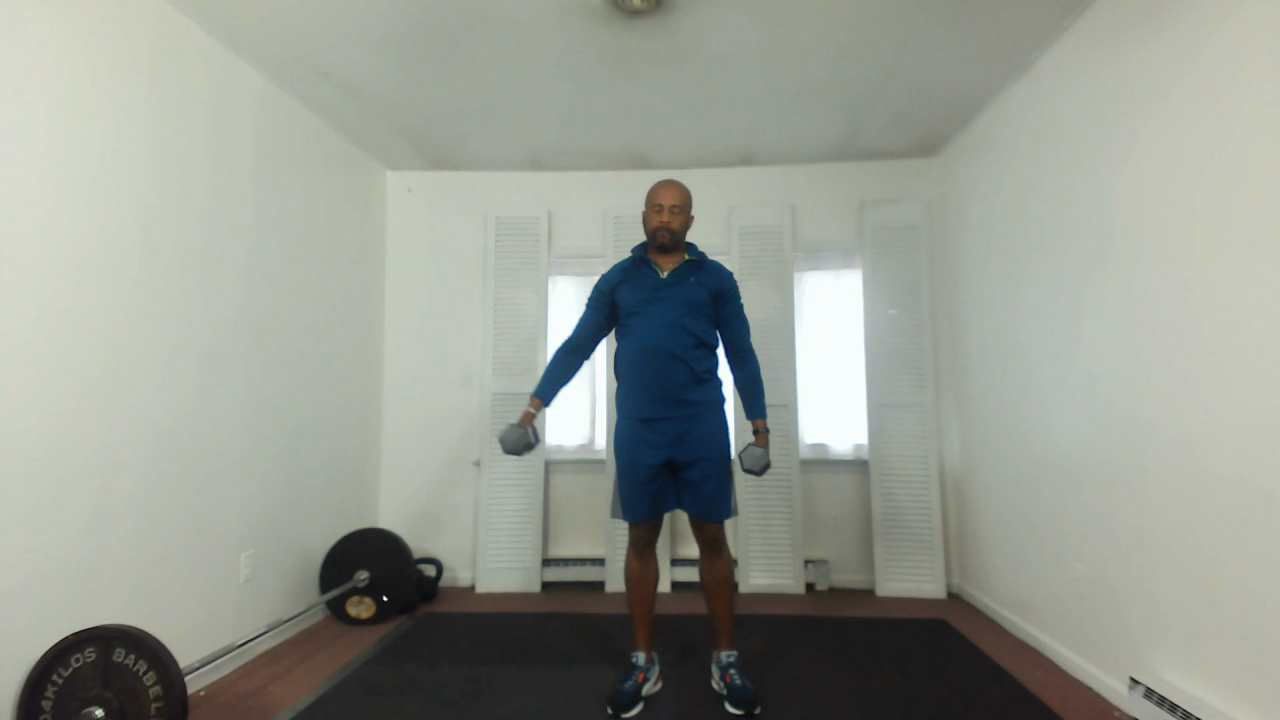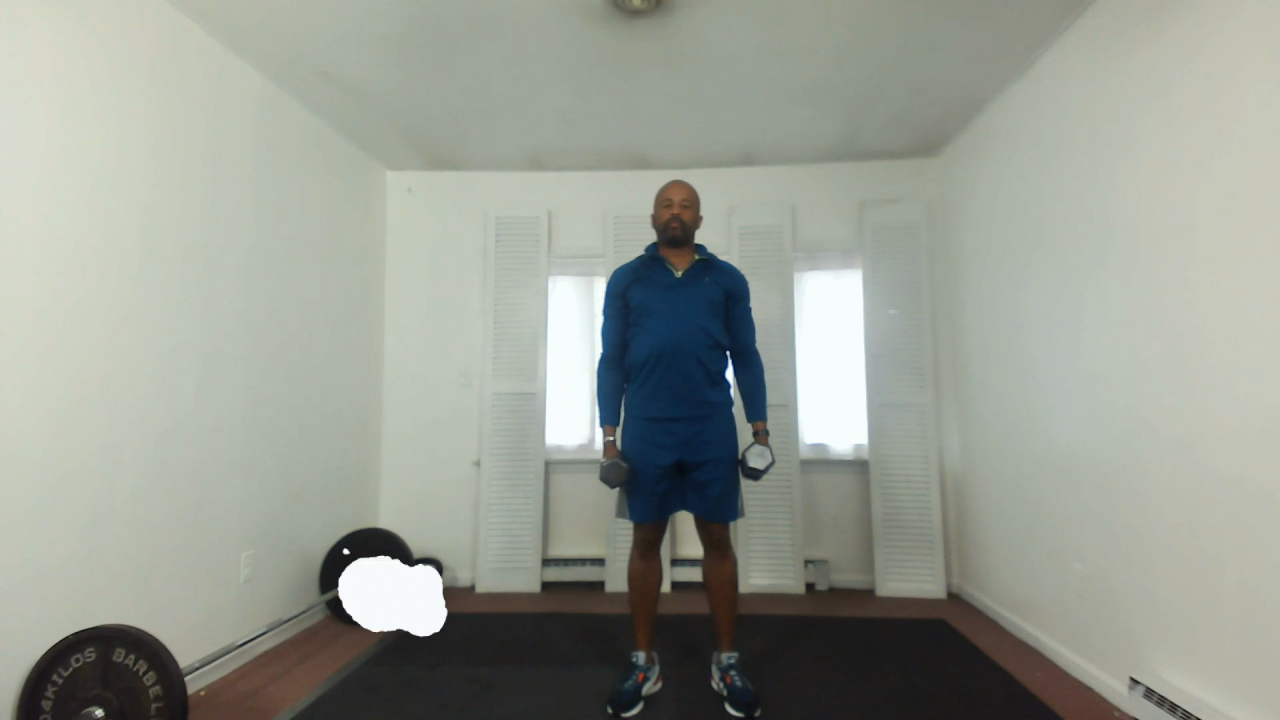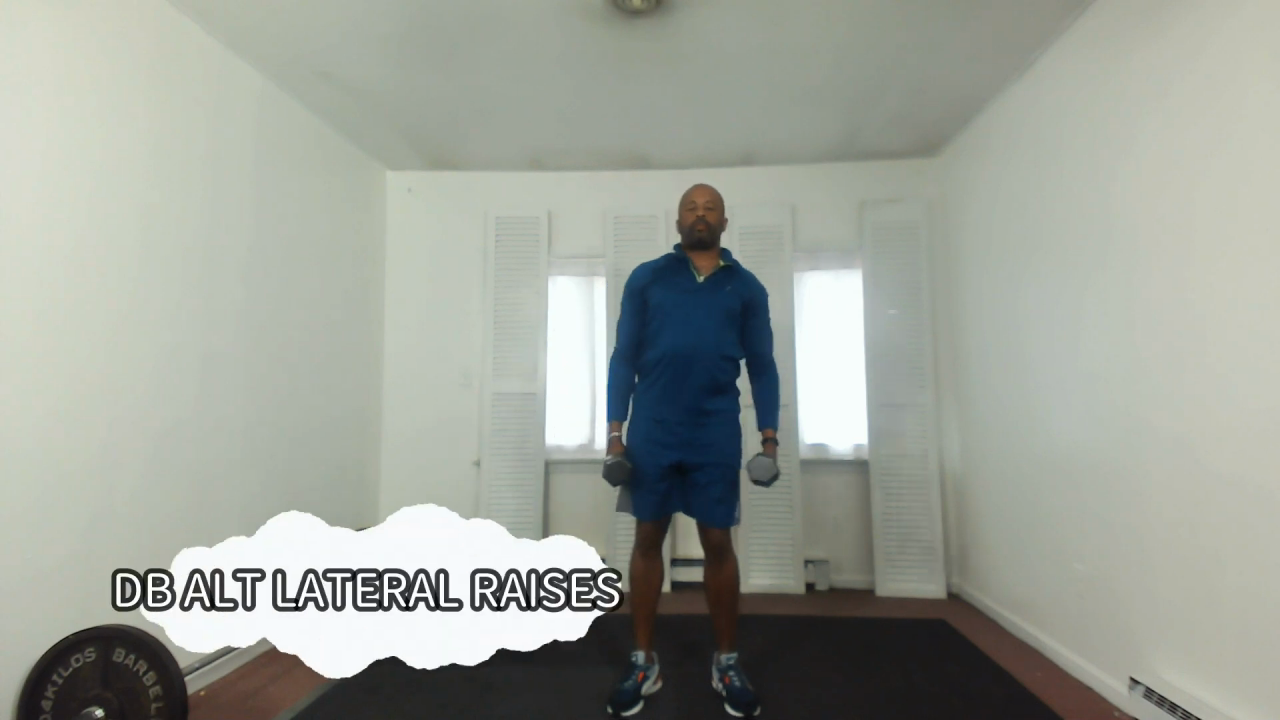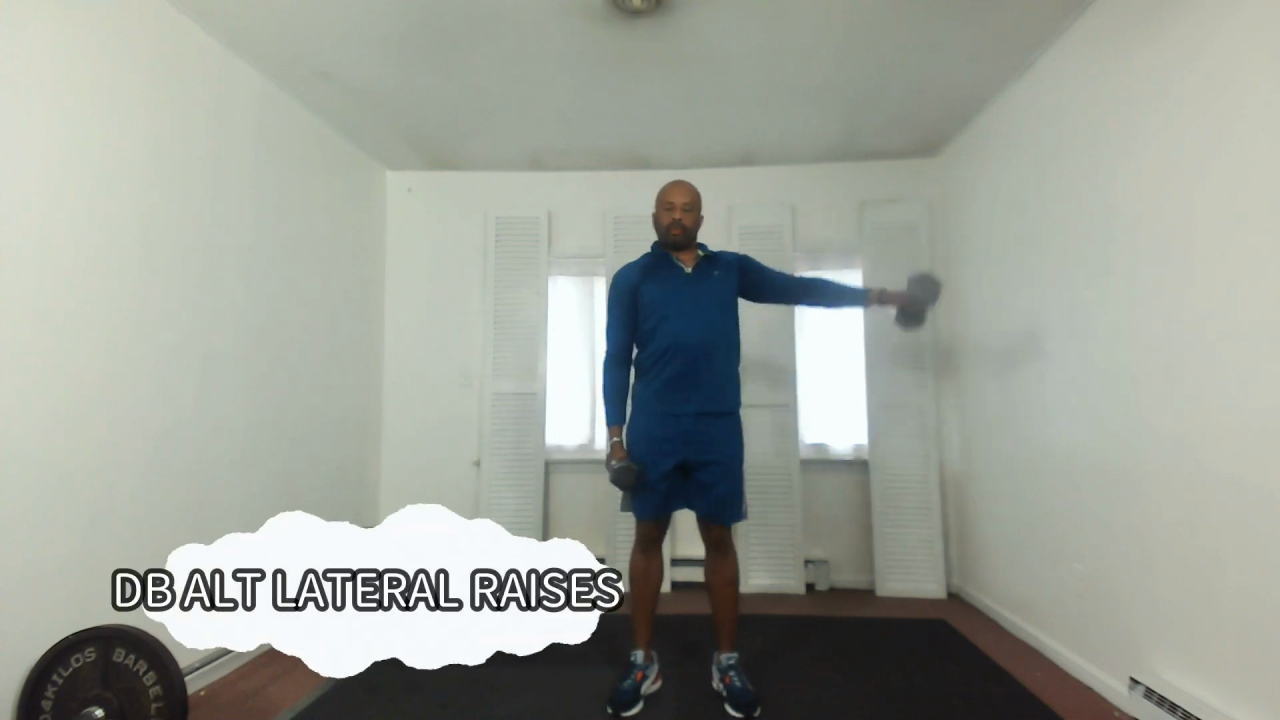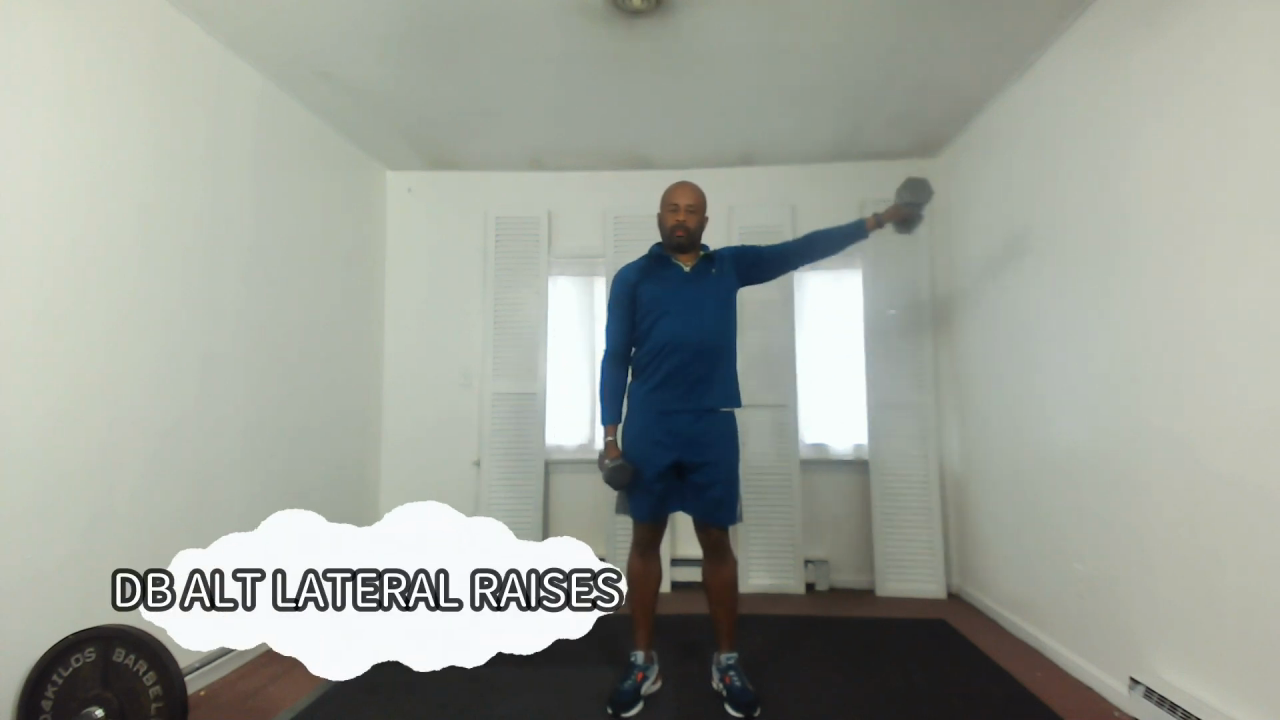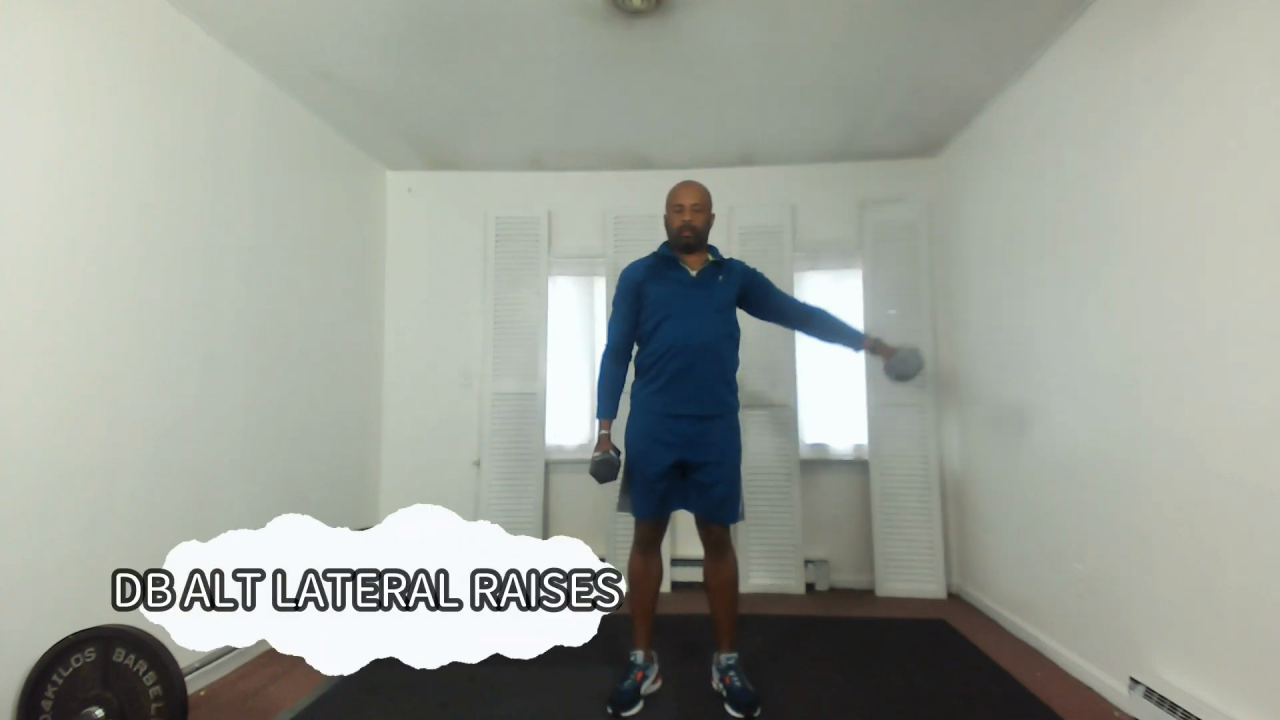
dt=0.5s
person 1, frame 1
left shoulder: (716, 278)
right shoulder: (618, 279)
left elbow: (741, 353)
right elbow: (581, 343)
left wrist: (758, 423)
right wrist: (536, 402)
left hip: (701, 428)
right hip: (638, 430)
left knee: (711, 539)
right knee: (641, 540)
left ankle: (726, 661)
right ankle: (643, 663)
person 1, frame 2
left shoulder: (727, 279)
right shoulder: (625, 280)
left elbow: (746, 356)
right elbow: (611, 360)
left wrist: (759, 426)
right wrist: (609, 433)
left hip: (712, 429)
right hip: (646, 430)
left knee: (716, 540)
right knee: (646, 541)
left ankle: (726, 663)
right ankle: (643, 663)
person 1, frame 3
left shoulder: (747, 287)
right shoulder: (647, 278)
left elbow: (762, 366)
right elbow: (625, 356)
left wrist: (769, 434)
right wrist: (615, 429)
left hip: (717, 434)
right hip: (653, 430)
left knee: (718, 544)
right knee: (648, 540)
left ankle: (727, 663)
right ankle: (643, 663)
person 1, frame 4
left shoulder: (730, 269)
right shoulder: (631, 278)
left elbow: (799, 287)
right elbow: (617, 359)
left wrist: (875, 294)
right wrist: (616, 434)
left hip: (718, 426)
right hip: (653, 428)
left knee: (719, 539)
right knee: (648, 537)
left ankle: (727, 663)
right ankle: (642, 661)
person 1, frame 5
left shoulder: (730, 265)
right shoulder: (632, 278)
left elbow: (802, 249)
right elbow: (616, 358)
left wrist: (875, 221)
right wrist: (610, 434)
left hip: (713, 427)
right hip: (649, 428)
left knee: (716, 542)
right knee: (646, 539)
left ankle: (727, 663)
right ankle: (642, 662)
person 1, frame 6
left shoulder: (736, 275)
right shoulder: (638, 276)
left elbow: (797, 313)
right elbow: (616, 352)
left wrist: (863, 342)
right wrist: (605, 426)
left hip: (716, 429)
right hip: (651, 427)
left knee: (717, 540)
right knee: (646, 538)
left ankle: (727, 663)
right ankle: (641, 661)
